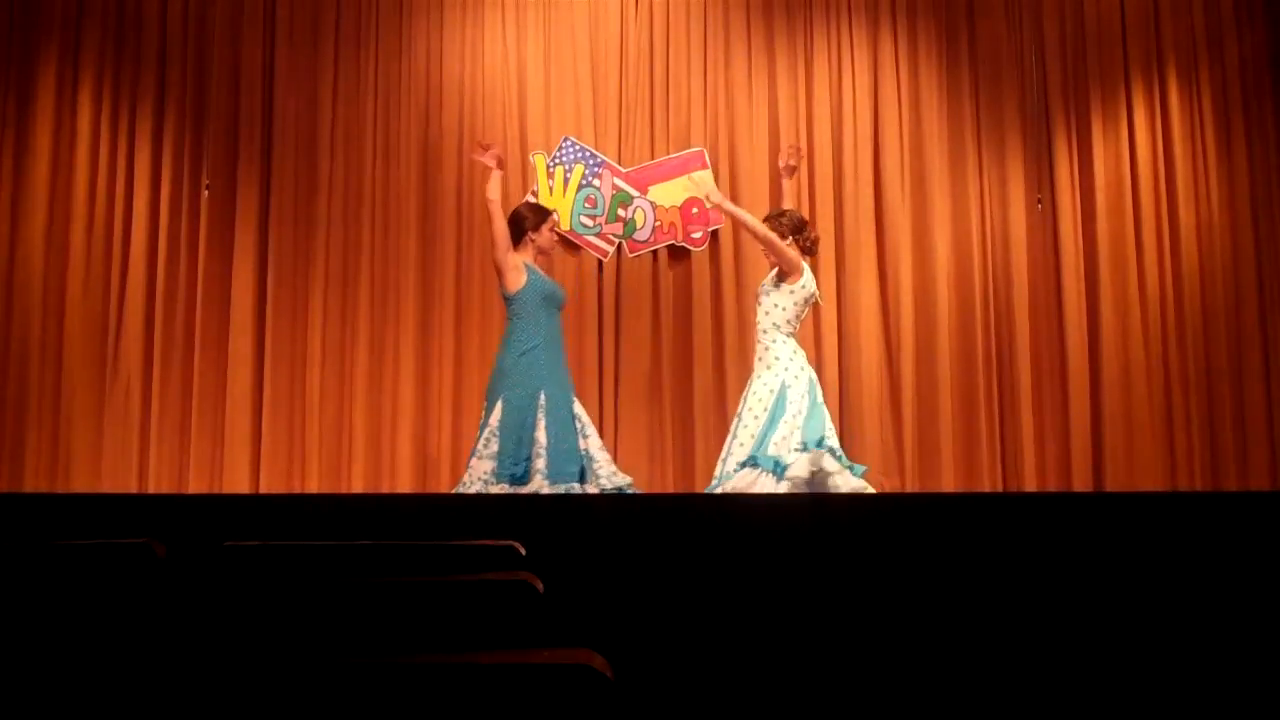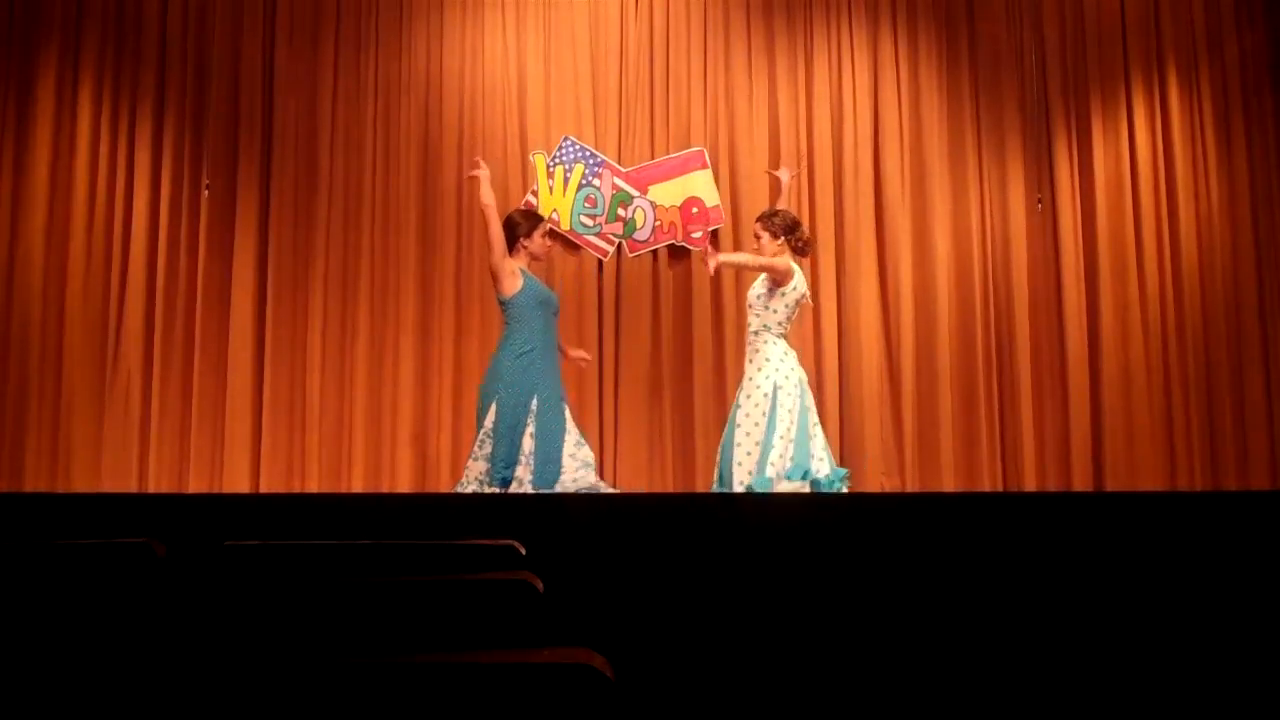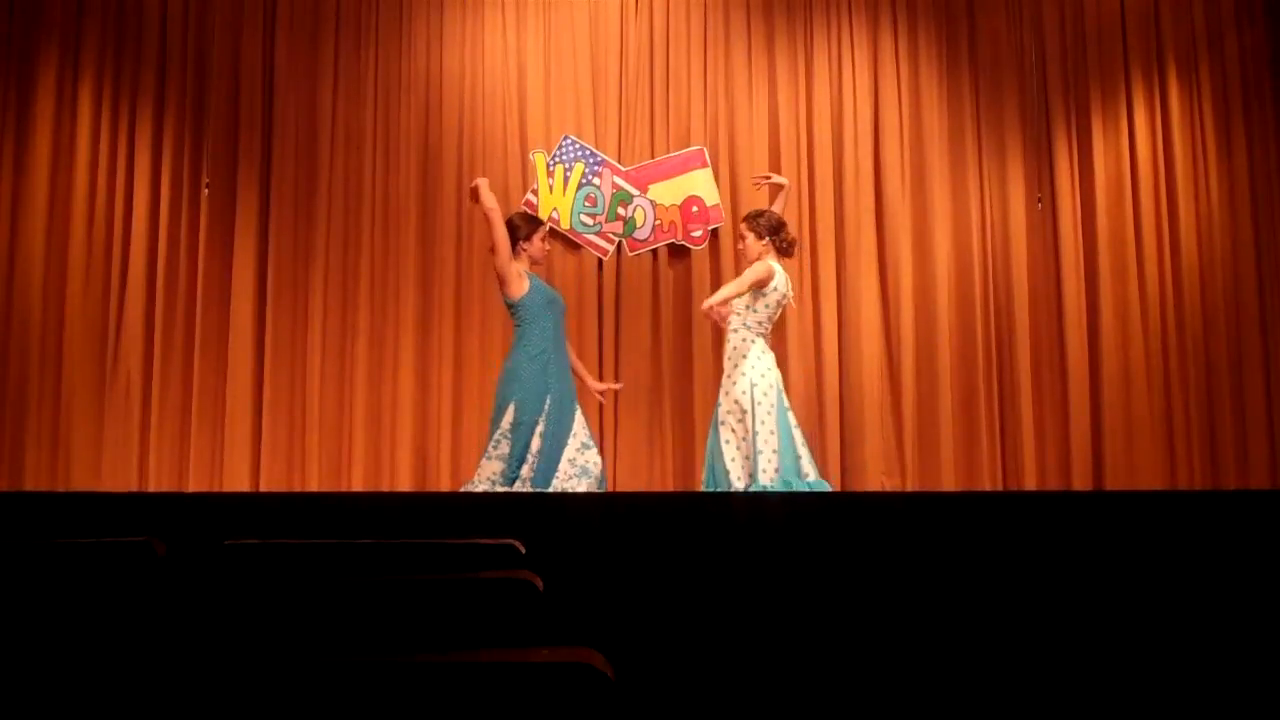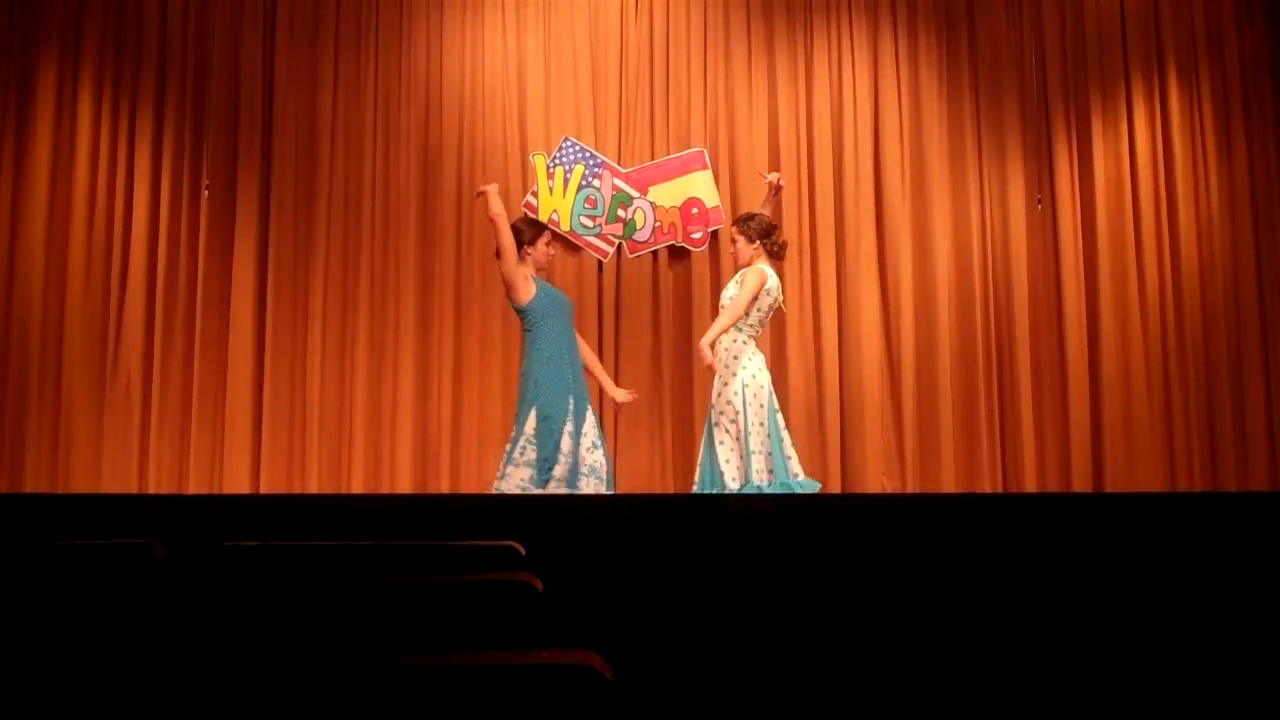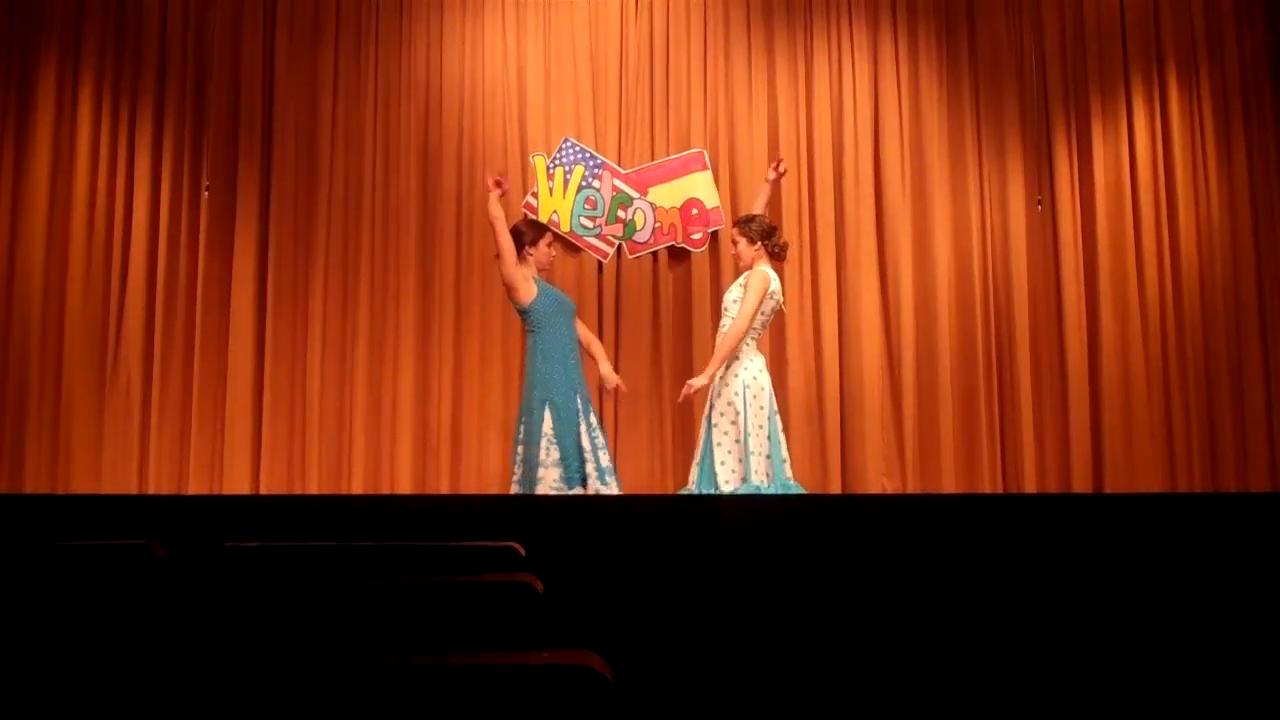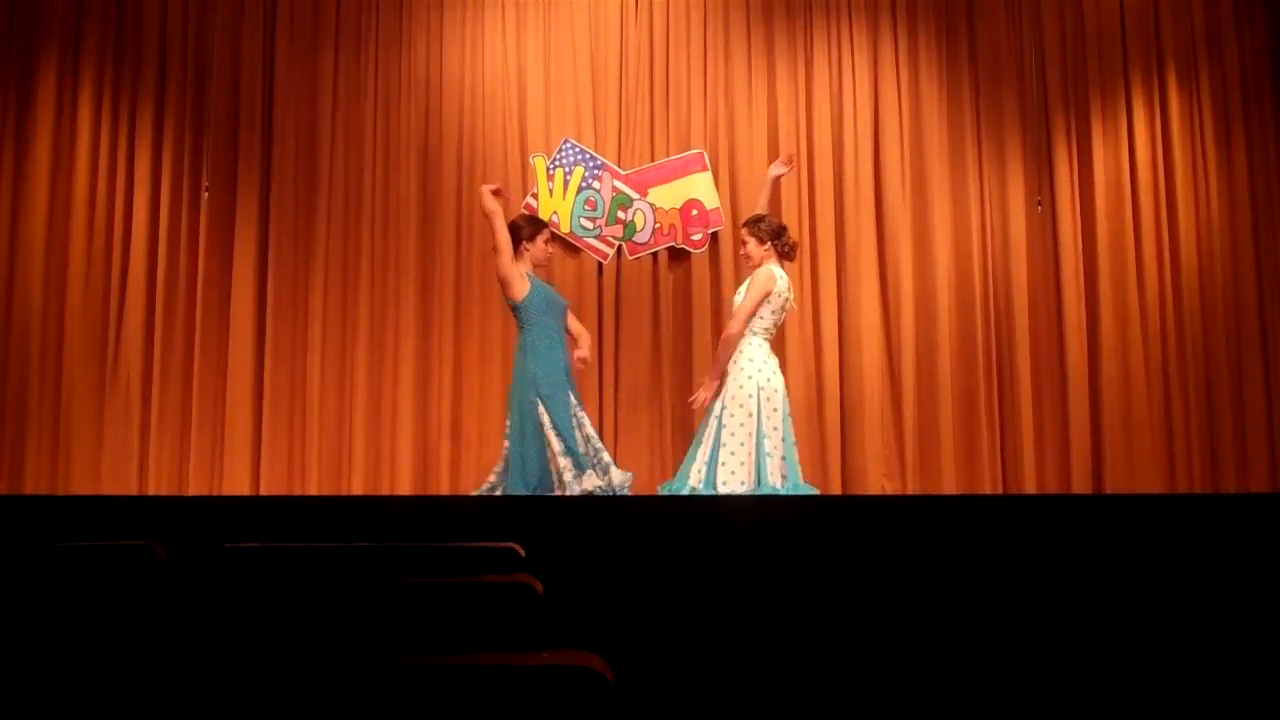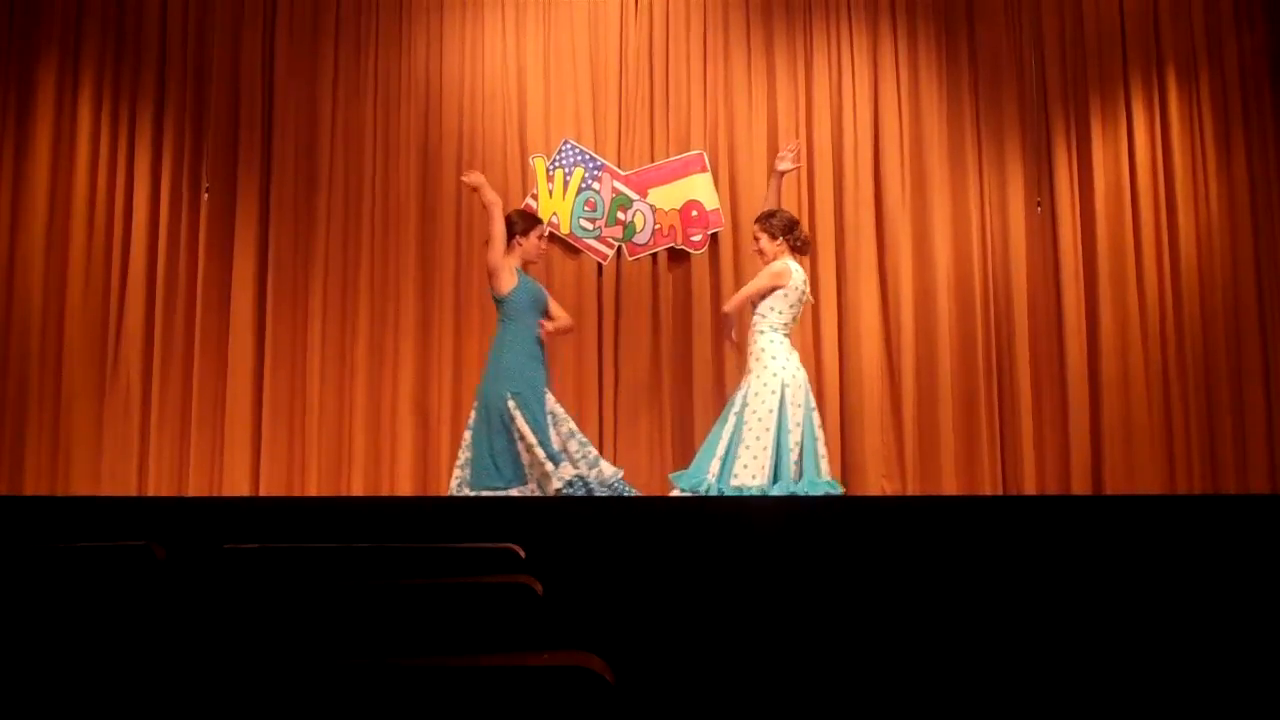
dt=0.2s
person 1, frame 1
left shoulder: (794, 268)
right shoulder: (791, 272)
left elbow: (765, 231)
right elbow: (785, 222)
left wrist: (722, 202)
right wrist: (786, 177)
left hip: (782, 372)
right hip: (775, 371)
left knee: (759, 454)
person 1, frame 2
left shoulder: (784, 270)
right shoulder: (783, 271)
left elbow: (757, 261)
right elbow: (779, 224)
left wrist: (723, 258)
right wrist: (784, 186)
left hip: (772, 373)
right hip: (767, 371)
left knee: (767, 459)
right knee: (755, 455)
person 1, frame 3
left shoulder: (765, 270)
right shoulder: (772, 271)
left elbow: (742, 282)
right elbow: (768, 224)
left wrist: (716, 300)
right wrist: (783, 190)
left hip: (750, 369)
right hip: (749, 368)
left knee: (757, 459)
right knee: (749, 458)
person 1, frame 4
left shoulder: (757, 274)
right shoulder: (764, 272)
left elbow: (738, 307)
right elbow: (761, 226)
left wrist: (708, 338)
right wrist: (773, 194)
left hip: (740, 372)
right hip: (741, 370)
left knee: (748, 459)
right knee: (743, 458)
person 1, frame 5
left shoulder: (760, 276)
right shoulder: (761, 275)
left elbow: (740, 327)
right elbow: (754, 225)
left wrist: (707, 374)
right wrist: (769, 185)
left hip: (740, 375)
right hip: (740, 373)
left knee: (740, 461)
right knee: (737, 459)
person 1, frame 6
left shoulder: (766, 275)
right shoulder: (772, 274)
left elbow: (734, 329)
right elbow: (759, 225)
left wrist: (712, 379)
right wrist: (771, 181)
left hip: (752, 373)
right hip: (752, 372)
left knee: (743, 461)
right knee: (748, 460)
person 1, frame 7
left shoulder: (780, 270)
right shoulder: (788, 269)
left elbow: (729, 307)
right elbow: (771, 220)
left wrist: (731, 331)
right wrist: (777, 176)
left hip: (773, 371)
right hip: (772, 371)
left knee: (759, 459)
right knee: (773, 460)
person 2, frame 1
left shoulder: (536, 275)
right shoulder: (510, 266)
right elbow: (493, 202)
right wrist: (496, 170)
left hip: (548, 381)
right hip: (520, 379)
left knee: (552, 462)
right knee: (517, 460)
person 2, frame 2
left shoulder: (531, 281)
right shoulder: (506, 271)
right elbow: (488, 208)
left wrist: (566, 350)
right wrist: (484, 178)
left hip: (542, 386)
right hip: (515, 383)
left knee: (545, 464)
right knee: (511, 464)
person 2, frame 3
left shoulder: (536, 286)
right shoulder: (511, 276)
right elbow: (492, 212)
left wrist: (588, 380)
right wrist: (483, 188)
left hip: (554, 388)
right hip: (528, 385)
left knee: (571, 468)
right knee: (522, 467)
person 2, frame 4
left shoulder: (545, 291)
right shoulder: (519, 282)
left elbow: (574, 342)
right elbow: (498, 218)
left wrist: (610, 388)
right wrist: (491, 193)
left hip: (569, 391)
right hip: (545, 389)
left knee: (582, 469)
right knee: (541, 467)
person 2, frame 5
left shoulder: (547, 292)
right shoulder: (518, 282)
left elbow: (582, 333)
right elbow: (497, 221)
left wrist: (605, 367)
right wrist: (494, 195)
left hip: (571, 391)
right hip: (548, 390)
left knee: (582, 468)
right knee: (553, 471)
person 2, frame 6
left shoulder: (542, 288)
right shoulder: (513, 277)
left elbow: (576, 328)
right elbow: (493, 212)
left wrist: (582, 347)
right wrist: (486, 193)
left hip: (556, 386)
right hip: (537, 387)
right knee: (563, 465)
person 2, frame 7
left shoulder: (530, 284)
right shoulder: (501, 271)
left elbow: (566, 319)
right elbow: (494, 205)
left wrist: (554, 326)
right wrist: (480, 185)
left hip: (528, 383)
right hip: (512, 384)
left knee: (523, 465)
right knee: (554, 457)
